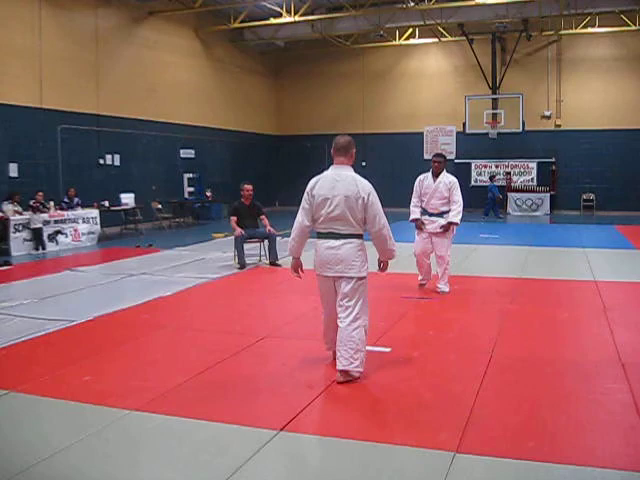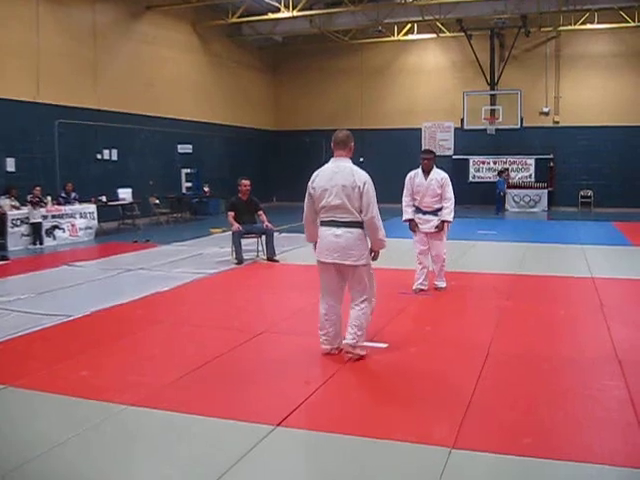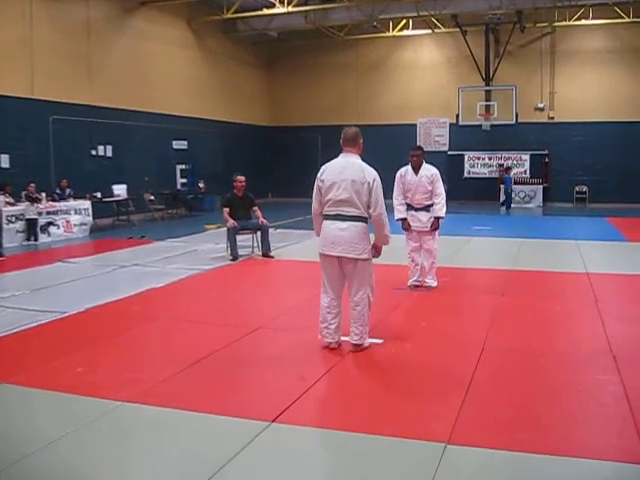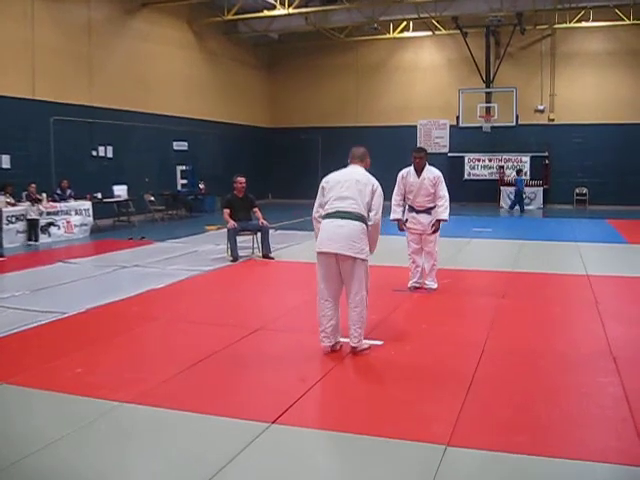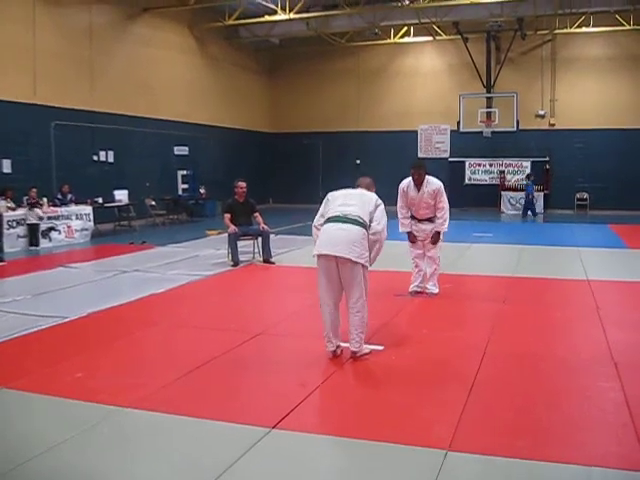
dt=0.4s
person 1, frame 1
left shoulder: (315, 183)
right shoulder: (362, 185)
left elbow: (303, 223)
right elbow: (378, 225)
left wrist: (295, 254)
right wrist: (386, 253)
left hip: (324, 251)
right hip: (351, 252)
left knee: (330, 308)
right knee: (351, 312)
left ankle: (335, 351)
right ankle: (347, 366)
person 1, frame 2
left shoulder: (317, 176)
right shoulder: (360, 176)
left elbow: (309, 215)
right elbow: (370, 215)
left wrist: (314, 239)
right wrist: (376, 243)
left hip: (326, 240)
right hip: (352, 240)
left knee: (329, 297)
right knee: (362, 296)
left ankle: (331, 344)
right ankle: (354, 344)
person 1, frame 3
left shoulder: (325, 170)
right shoulder: (369, 173)
left elbow: (316, 208)
right elbow: (377, 212)
left wrist: (322, 233)
right wrist: (380, 240)
left hip: (330, 234)
right hip: (356, 235)
left knee: (330, 291)
right knee: (360, 291)
left ankle: (330, 338)
right ankle: (358, 340)
person 1, frame 4
left shoulder: (330, 178)
right shoulder: (372, 182)
left elbow: (316, 213)
right elbow: (375, 219)
right wrist: (368, 248)
left hip: (327, 234)
right hip: (354, 234)
left knee: (327, 293)
right knee: (357, 294)
left ankle: (330, 341)
right ankle: (356, 342)
person 1, frame 5
left shoulder: (334, 194)
right shoulder: (375, 200)
left elbow: (317, 224)
right elbow: (378, 232)
left wrist: (322, 248)
right wrist: (367, 259)
left hip: (328, 237)
right hip: (354, 240)
left knee: (328, 298)
right knee: (356, 300)
left ankle: (333, 347)
right ankle: (356, 347)
person 2, frame 1
left shoulder: (451, 181)
right shoulder: (421, 179)
left elbow: (457, 203)
right elbow: (415, 200)
left wrist: (450, 222)
right wrist: (417, 219)
left hip: (443, 221)
right hip: (424, 221)
left knee: (443, 255)
right knee: (420, 252)
left ankle: (442, 285)
right ankle: (424, 278)
person 2, frame 2
left shoulder: (442, 176)
right shoulder: (412, 176)
left elbow: (448, 200)
right elbow: (407, 199)
left wrist: (444, 220)
right wrist: (410, 219)
left hip: (437, 218)
right hip: (419, 219)
left knee: (439, 253)
right knee: (421, 253)
left ankle: (440, 282)
right ankle: (420, 284)
person 2, frame 3
left shoulder: (432, 172)
right shoulder: (402, 173)
left elbow: (439, 196)
right elbow: (398, 197)
left wrist: (437, 218)
right wrist: (402, 218)
left hip: (428, 215)
right hip: (411, 215)
left knee: (429, 250)
right knee: (413, 250)
left ankle: (430, 281)
right ankle: (415, 280)
person 2, frame 4
left shoulder: (436, 174)
right shoulder: (404, 174)
left elbow: (442, 198)
right elbow: (398, 197)
left wrist: (439, 219)
right wrist: (398, 218)
left hip: (430, 217)
right hip: (412, 217)
left knee: (430, 251)
right knee: (414, 251)
left ankle: (430, 282)
right ankle: (415, 281)
person 2, frame 5
left shoulder: (436, 185)
right shoulder: (404, 186)
left elbow: (442, 209)
right elbow: (402, 210)
left wrist: (438, 231)
right wrist: (408, 231)
left hip: (432, 225)
right hip: (415, 224)
left knee: (432, 257)
right knee: (416, 257)
left ankle: (431, 287)
right ankle: (416, 286)
